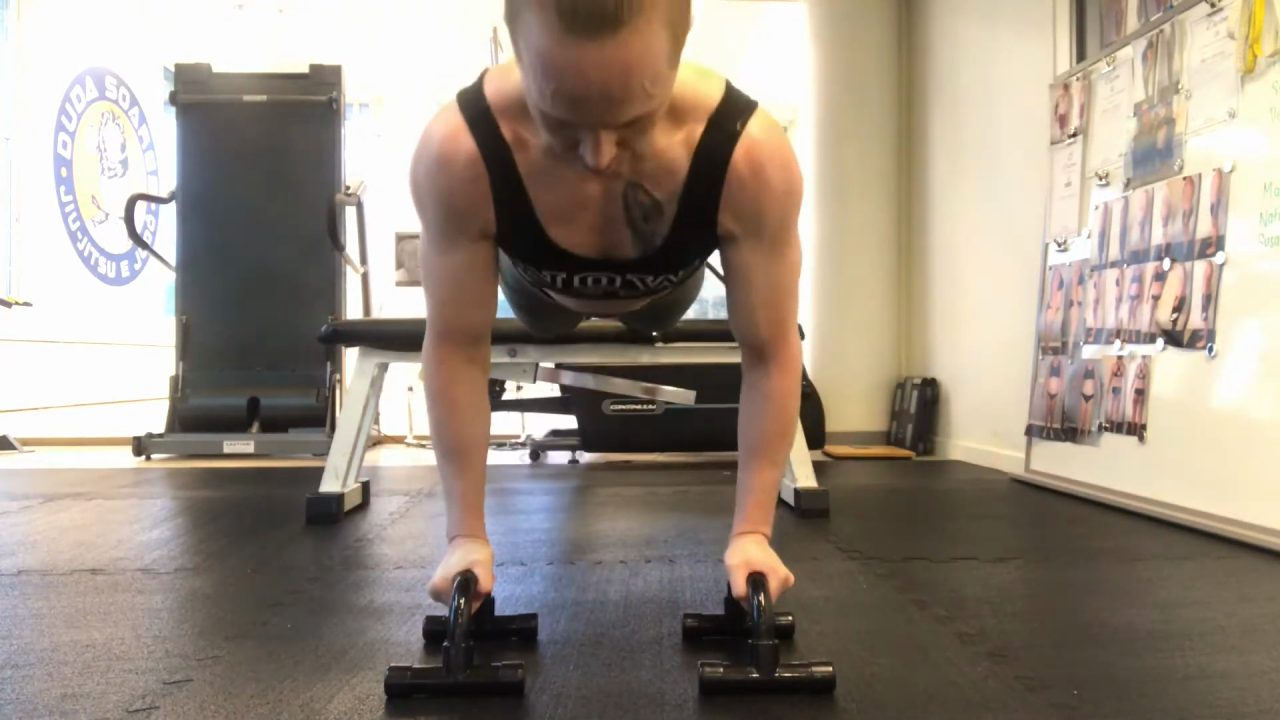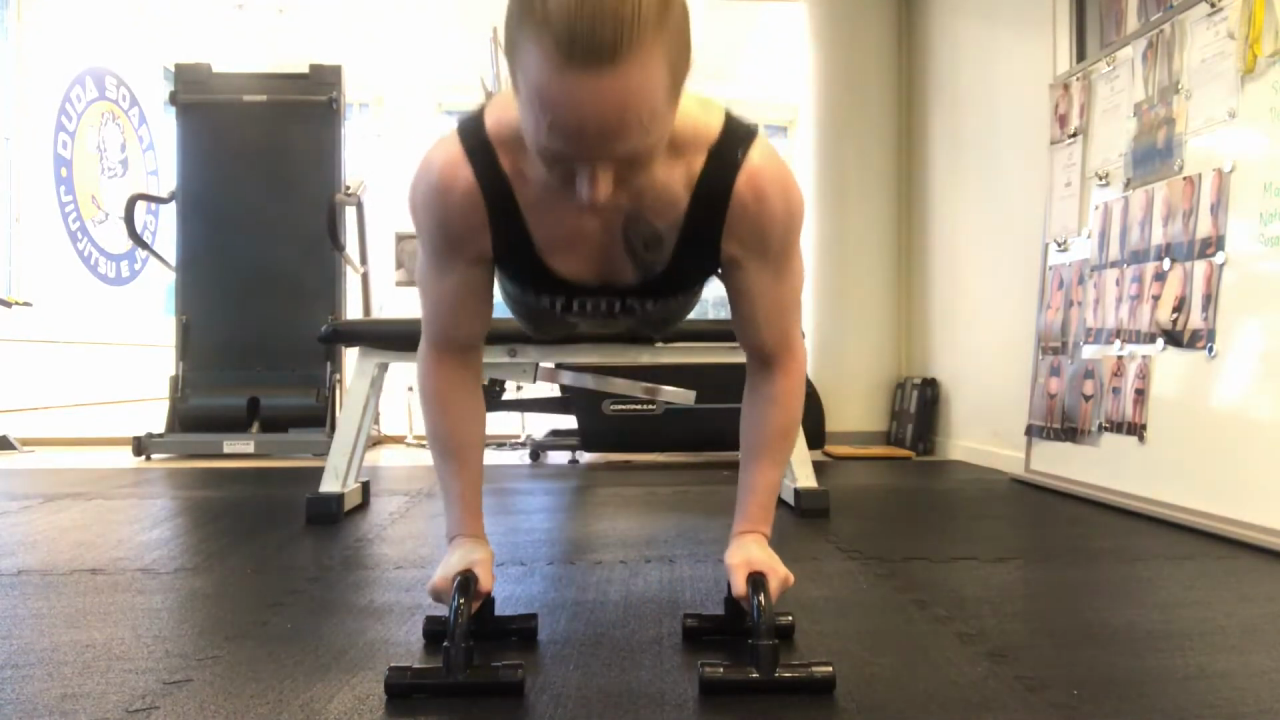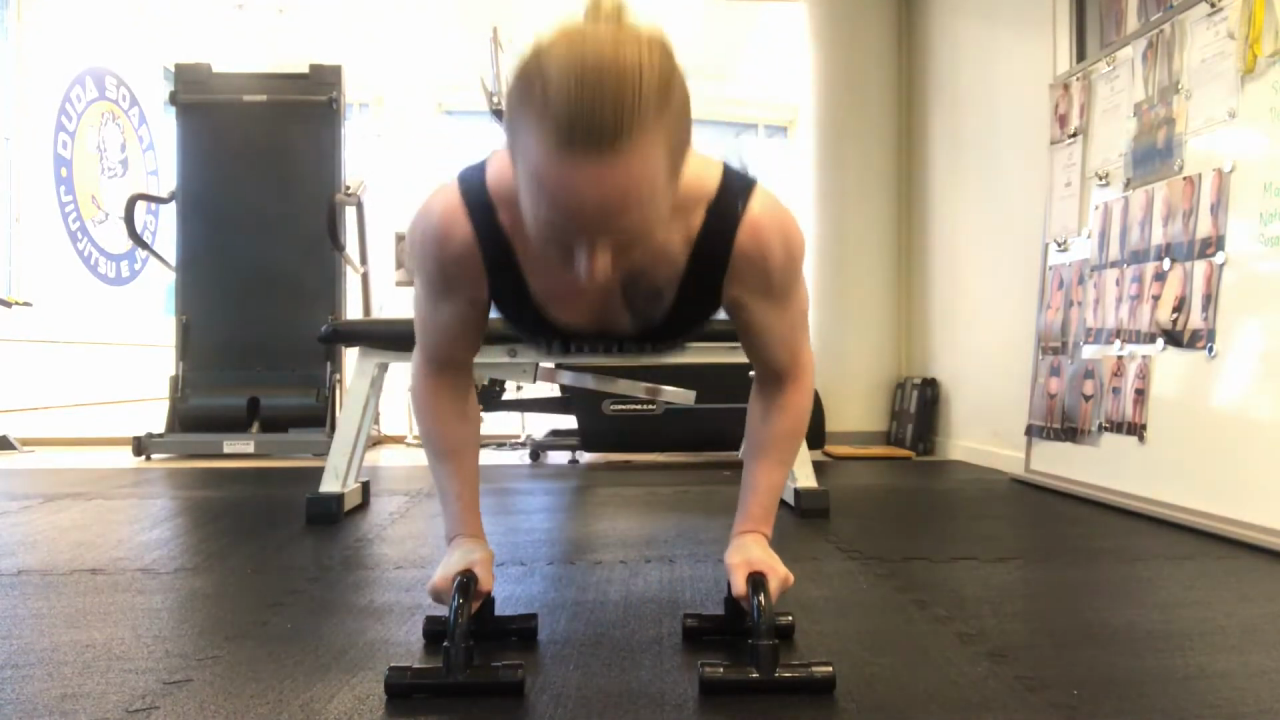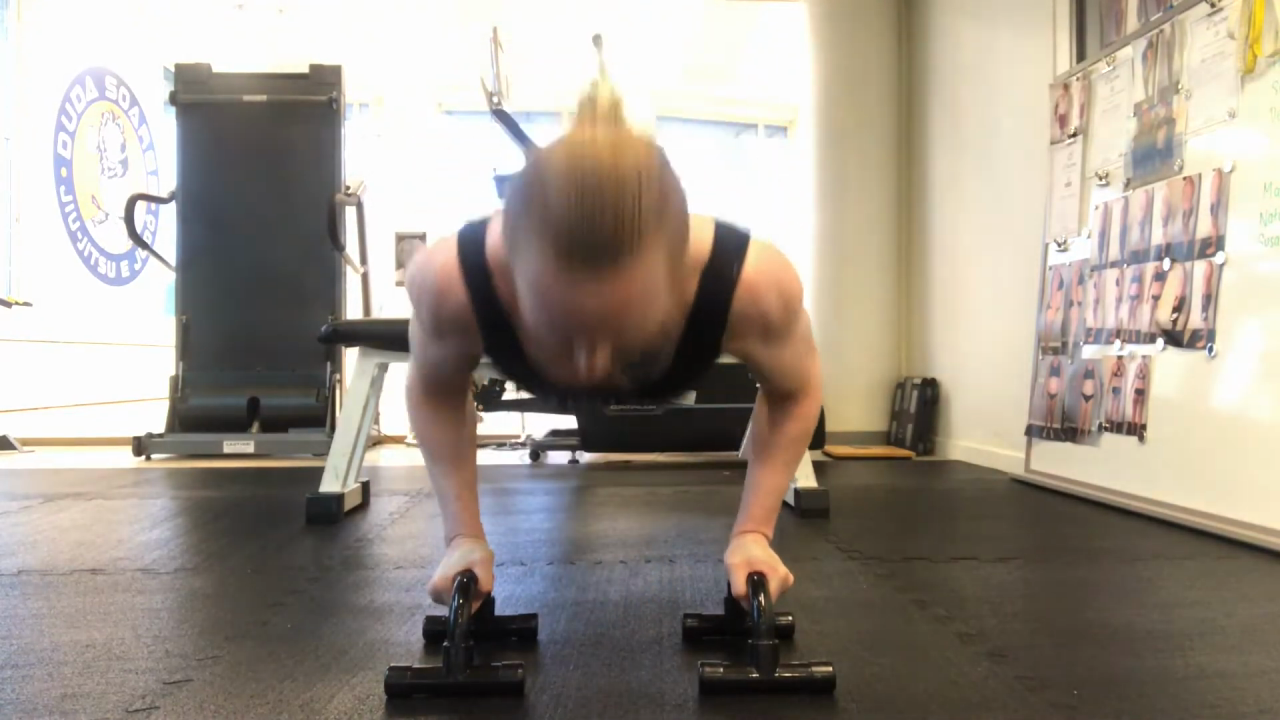
dt=0.1s
person 1, frame 1
left shoulder: (750, 155)
right shoulder: (456, 151)
left elbow: (770, 353)
right elbow: (455, 347)
left wrist: (750, 531)
right wrist: (466, 536)
left hip: (662, 280)
right hip: (540, 280)
left knee: (655, 320)
right knee: (544, 323)
person 1, frame 2
left shoulder: (751, 182)
right shoulder: (455, 177)
left elbow: (775, 357)
right elbow: (451, 353)
left wrist: (751, 531)
right wrist: (465, 536)
left hip: (661, 296)
right hip: (544, 295)
left knee: (656, 326)
right knee: (544, 326)
person 1, frame 3
left shoulder: (753, 232)
right shoulder: (455, 225)
left elbow: (786, 377)
right elbow: (442, 369)
left wrist: (755, 529)
right wrist: (465, 532)
right hip: (541, 313)
person 1, frame 4
left shoulder: (750, 283)
right shoulder: (451, 278)
left elbow: (795, 390)
right elbow: (434, 387)
left wrist: (752, 532)
right wrist: (464, 536)
